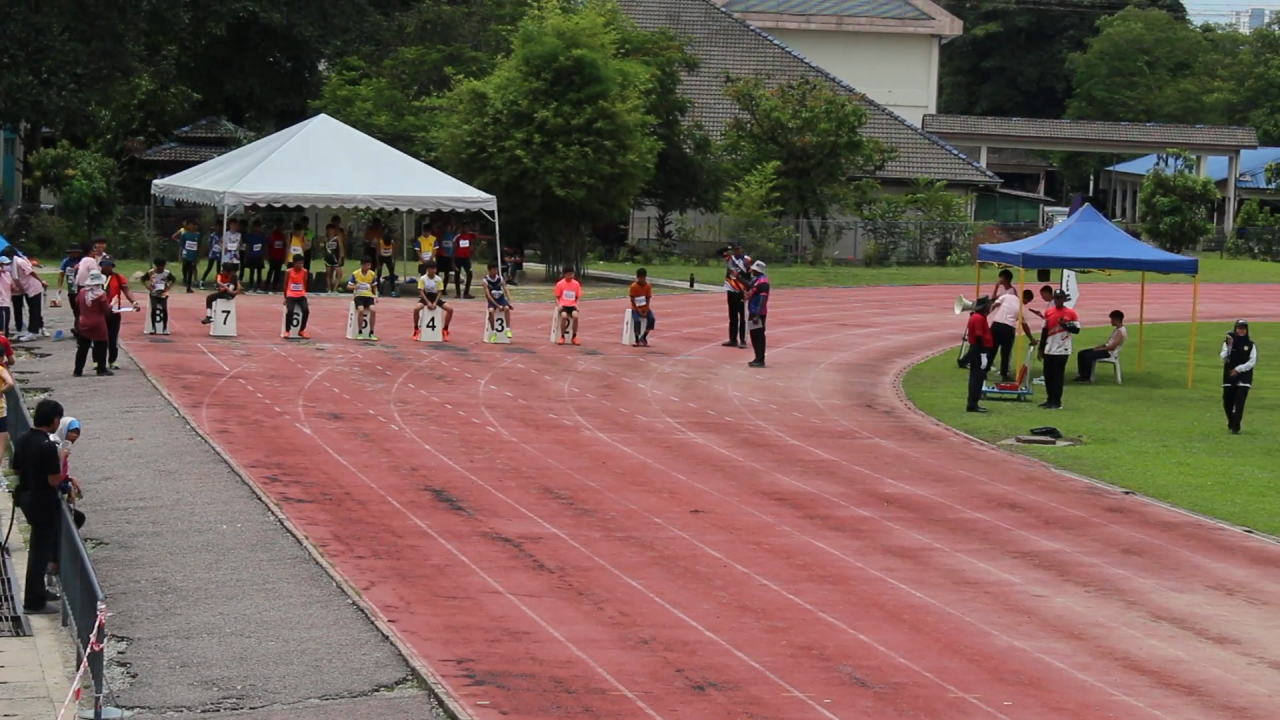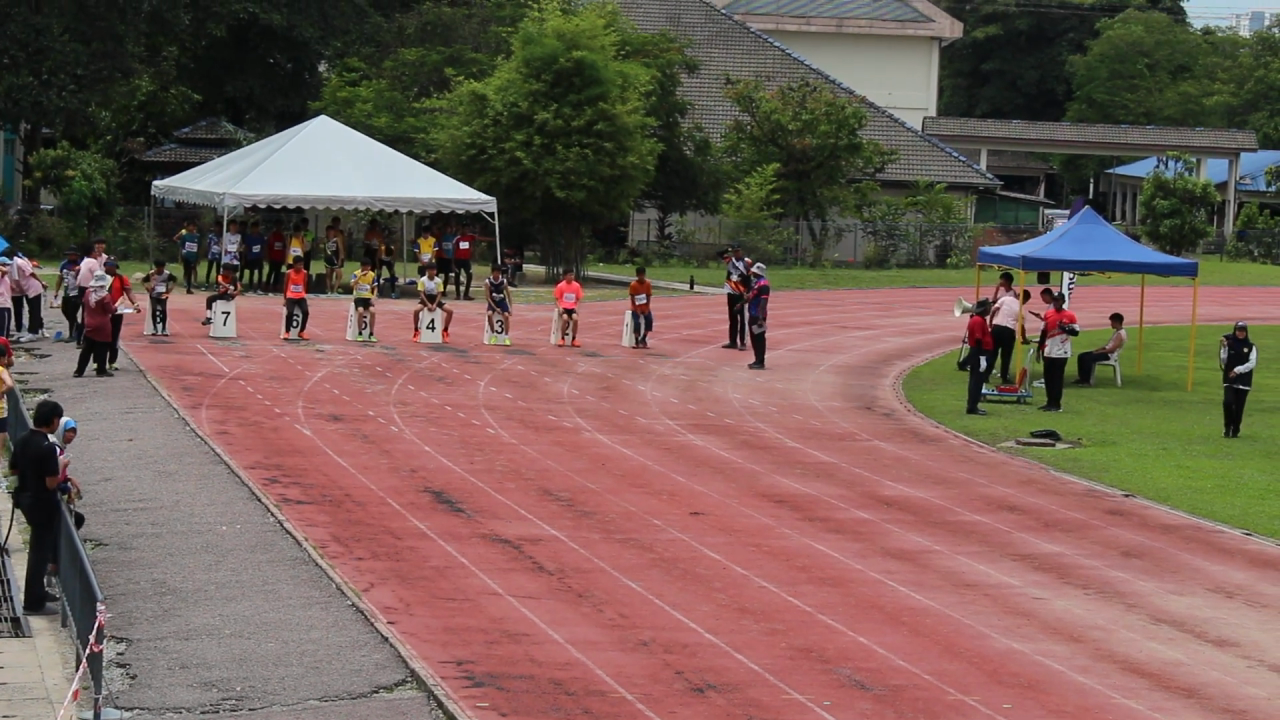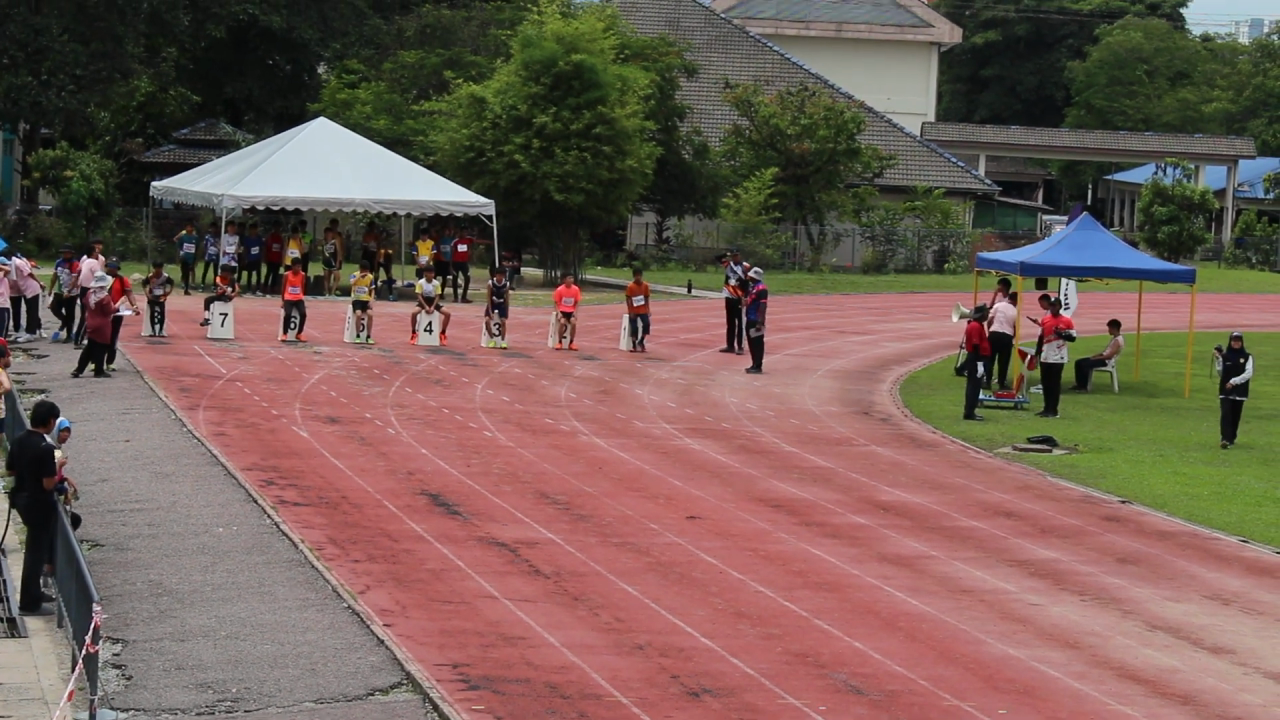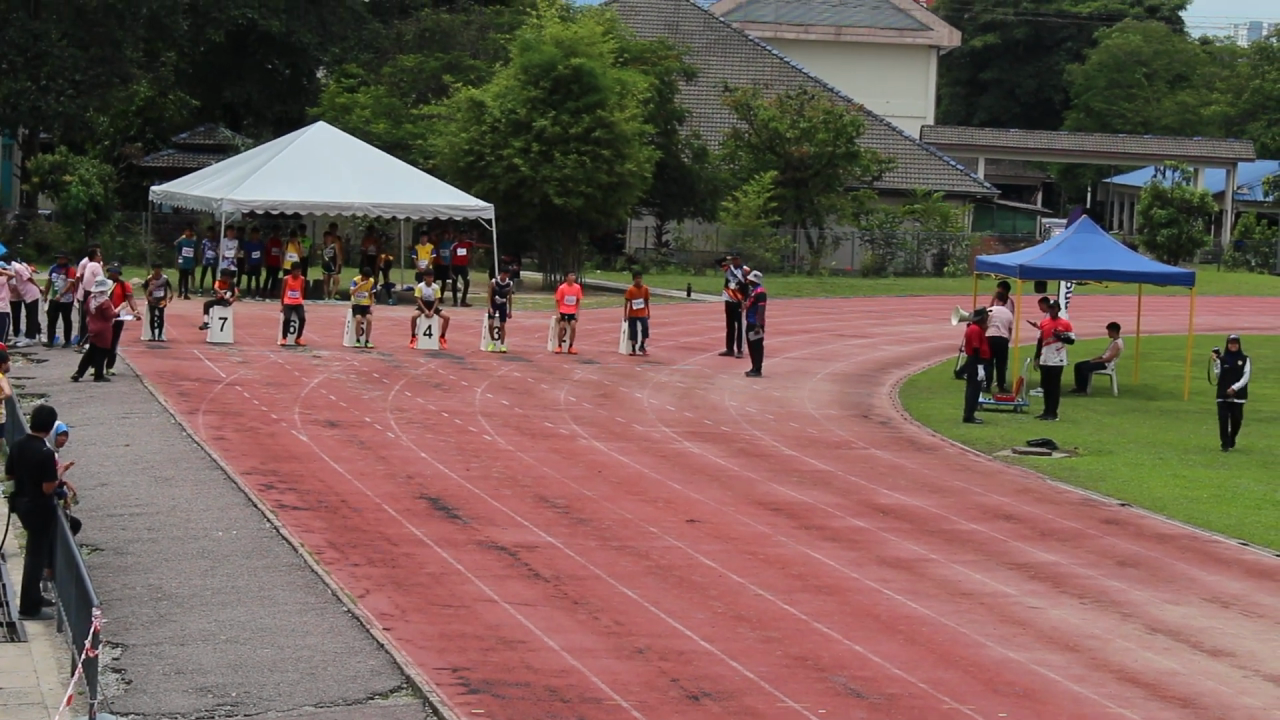
dt=0.2s
person 1, frame 1
left shoulder: (23, 440)
right shoulder: (48, 446)
left elbow: (16, 468)
right elbow: (54, 481)
right wrist: (60, 460)
left hip: (27, 497)
right hip: (43, 502)
left knee: (40, 546)
right knee: (41, 550)
left ankle: (37, 591)
right ankle: (34, 602)
person 1, frame 2
left shoulder: (22, 441)
right shoulder: (47, 447)
left elbow: (13, 469)
right elbow: (51, 483)
right wrist: (60, 466)
left hip: (26, 499)
right hip: (42, 503)
left knee: (40, 548)
right knee: (40, 551)
left ankle: (37, 592)
right ankle: (33, 603)
person 1, frame 3
left shoulder: (18, 441)
right shoulder: (44, 448)
left elbow: (10, 470)
right elbow: (48, 484)
right wrist: (57, 467)
left hip: (22, 499)
right hip: (39, 504)
left knee: (36, 548)
right knee: (37, 551)
left ankle: (33, 592)
right ankle: (29, 603)
person 1, frame 4
left shoulder: (18, 446)
right shoulder: (45, 453)
left elbow: (9, 475)
right elbow: (48, 489)
right wrist: (57, 473)
left hip: (22, 504)
right hip: (39, 508)
left knee: (36, 552)
right knee: (37, 556)
left ankle: (33, 597)
right ankle: (29, 608)
